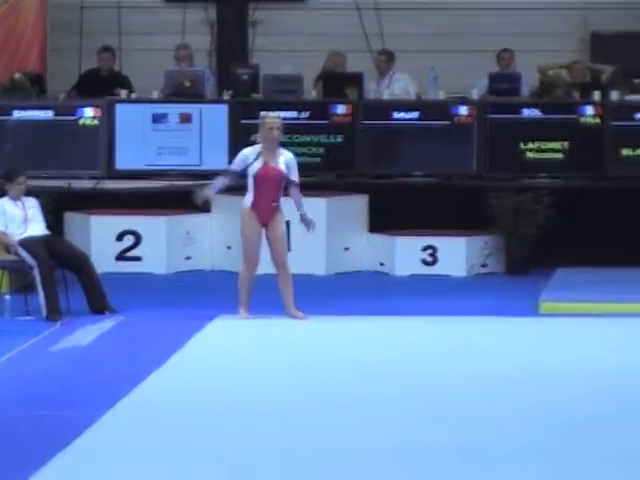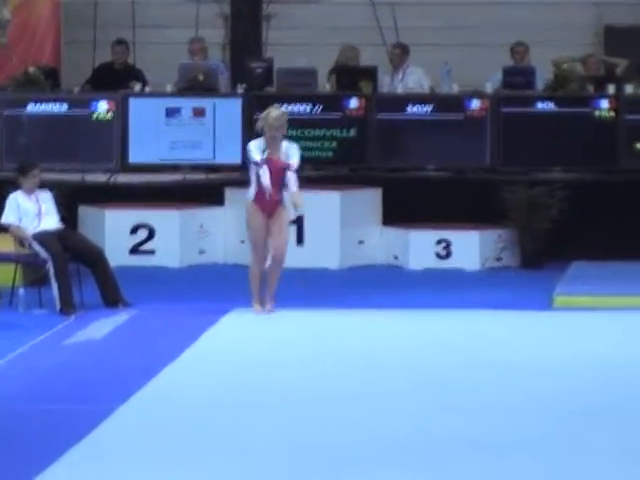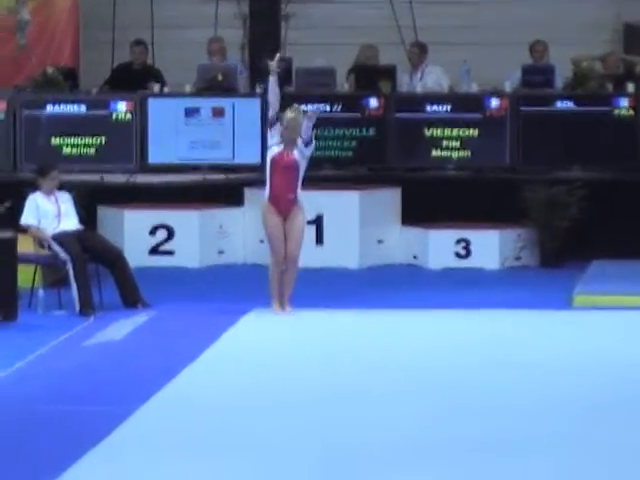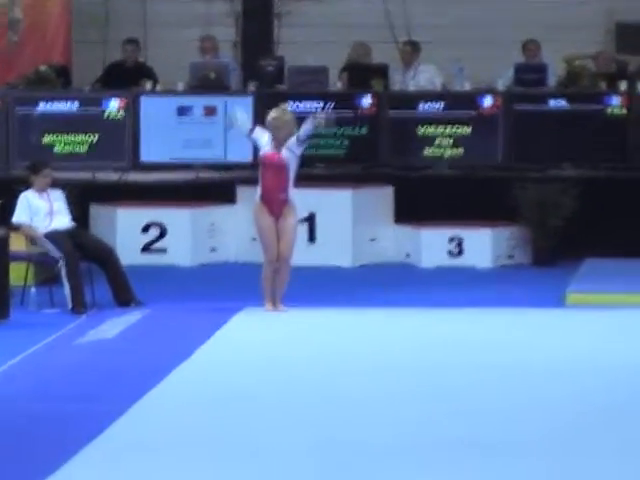
dt=0.2s
person 1, frame 1
left shoulder: (287, 158)
right shoulder: (249, 154)
left elbow: (294, 188)
right elbow: (230, 175)
left wrist: (303, 214)
right wrist: (211, 191)
left hip: (275, 214)
right hip: (251, 213)
left knee: (282, 262)
right knee: (250, 264)
left ankle: (291, 307)
right ankle: (243, 307)
person 1, frame 2
left shoulder: (290, 148)
right shoulder: (255, 145)
left elbow: (291, 173)
right elbow: (259, 165)
left wrist: (295, 196)
right wrist: (266, 185)
left hip: (278, 207)
right hip: (257, 206)
left knee: (279, 255)
right knee: (259, 256)
left ankle: (269, 298)
right ankle: (257, 300)
person 1, frame 3
left shoulder: (304, 148)
right shoulder: (274, 141)
left elbow: (307, 130)
right elbow: (273, 104)
left wrist: (310, 119)
right wrist: (273, 76)
left hip: (294, 209)
right hip: (272, 207)
left knee: (292, 257)
right knee: (278, 257)
left ankle: (286, 301)
right ankle: (276, 301)
person 1, frame 4
left shoulder: (294, 144)
right shoulder: (264, 138)
left elbow: (304, 133)
right elbow: (250, 127)
left wrist: (314, 121)
right wrist: (236, 117)
left hip: (286, 207)
right hip: (264, 206)
left knee: (285, 256)
right knee: (271, 256)
left ankle: (279, 300)
right ankle: (269, 300)
person 2, frame 1
left shoulder: (32, 201)
left wrist: (51, 237)
right wrist: (15, 245)
left hip: (46, 237)
right hip: (24, 241)
left knee: (82, 259)
right knee: (44, 262)
left ankle: (100, 304)
right ankle: (52, 311)
person 2, frame 2
left shoulder: (46, 195)
right shoulder: (15, 198)
left wrist: (62, 228)
right wrist: (29, 238)
left hip: (60, 231)
right hip: (39, 235)
left knee: (95, 253)
right knee: (57, 255)
left ankle: (113, 298)
right ankle: (65, 304)
person 2, frame 3
left shoulder: (65, 196)
right shoulder: (34, 200)
right elbow: (32, 229)
left wrist: (81, 230)
right wrist: (48, 239)
left hip: (79, 232)
right hip: (58, 235)
left knee: (115, 254)
right knee: (77, 256)
left ankle: (133, 299)
right ankle: (85, 305)
person 2, frame 4
left shoulder: (58, 193)
right shoulder: (26, 197)
right elbow: (23, 227)
left wrist: (73, 228)
right wrist: (40, 237)
left hip: (71, 230)
right hip: (50, 234)
left knee: (106, 252)
right knee: (69, 254)
left ankle: (125, 297)
right ankle: (77, 303)
